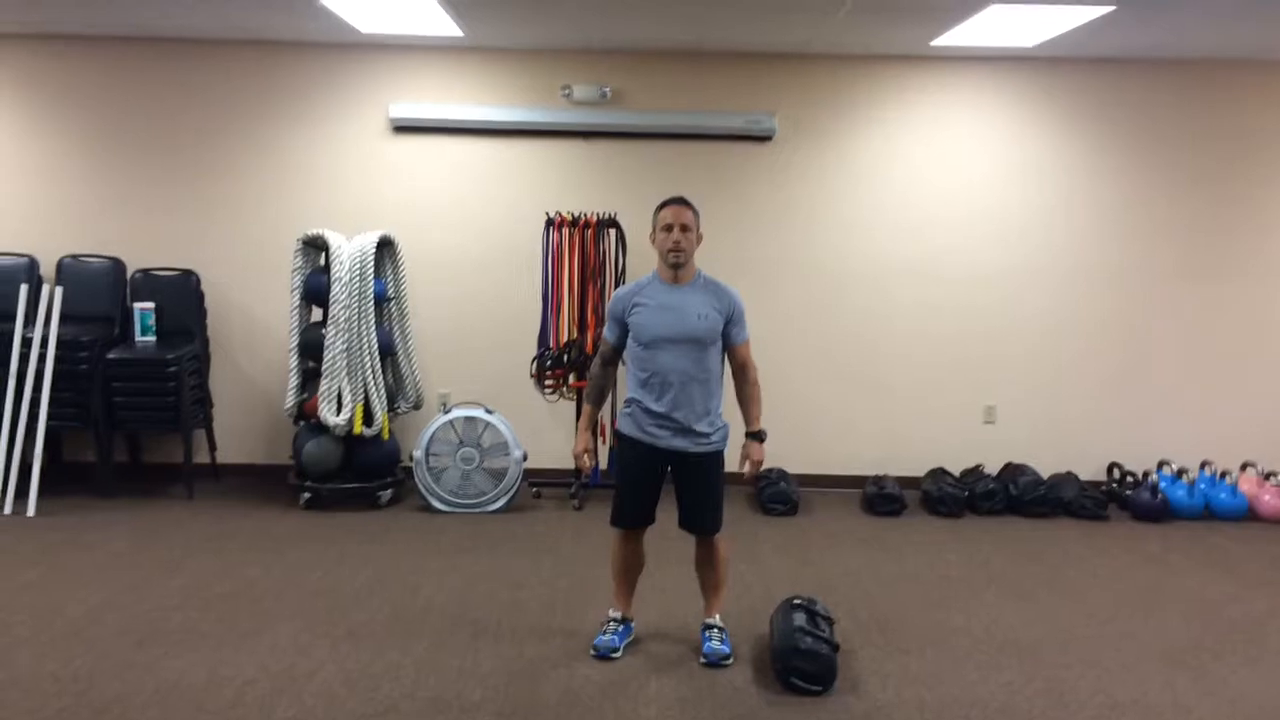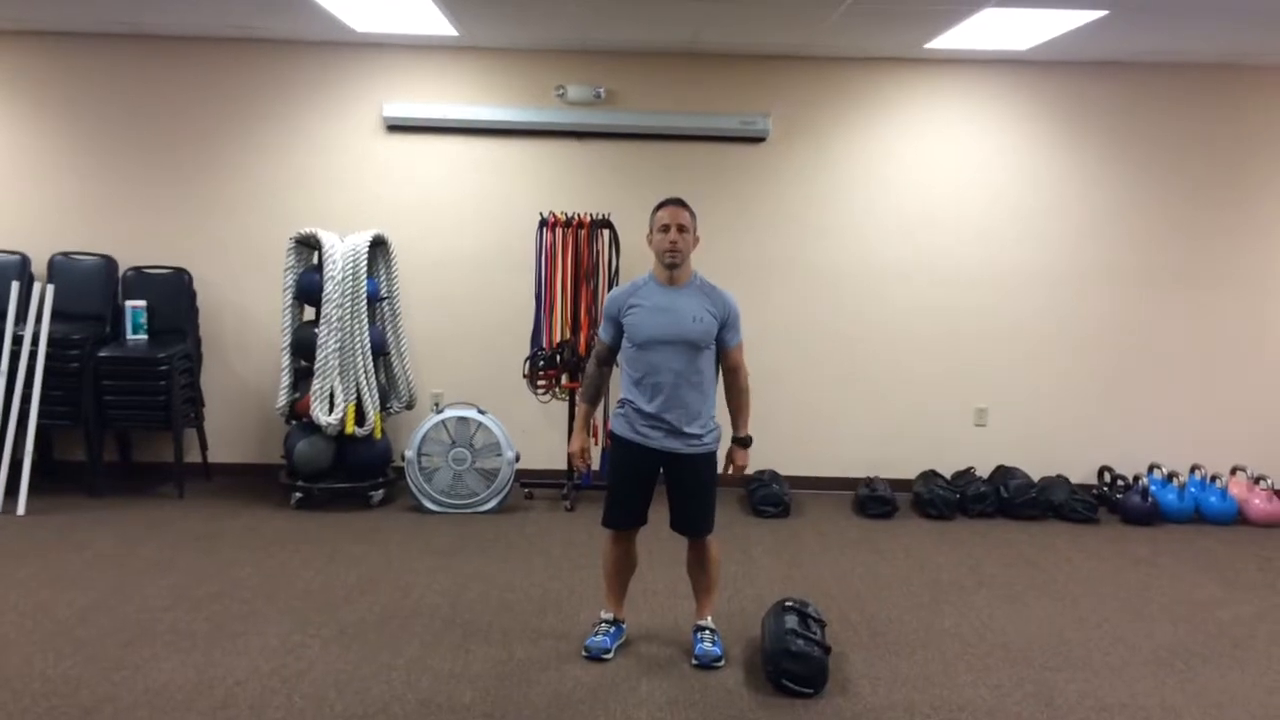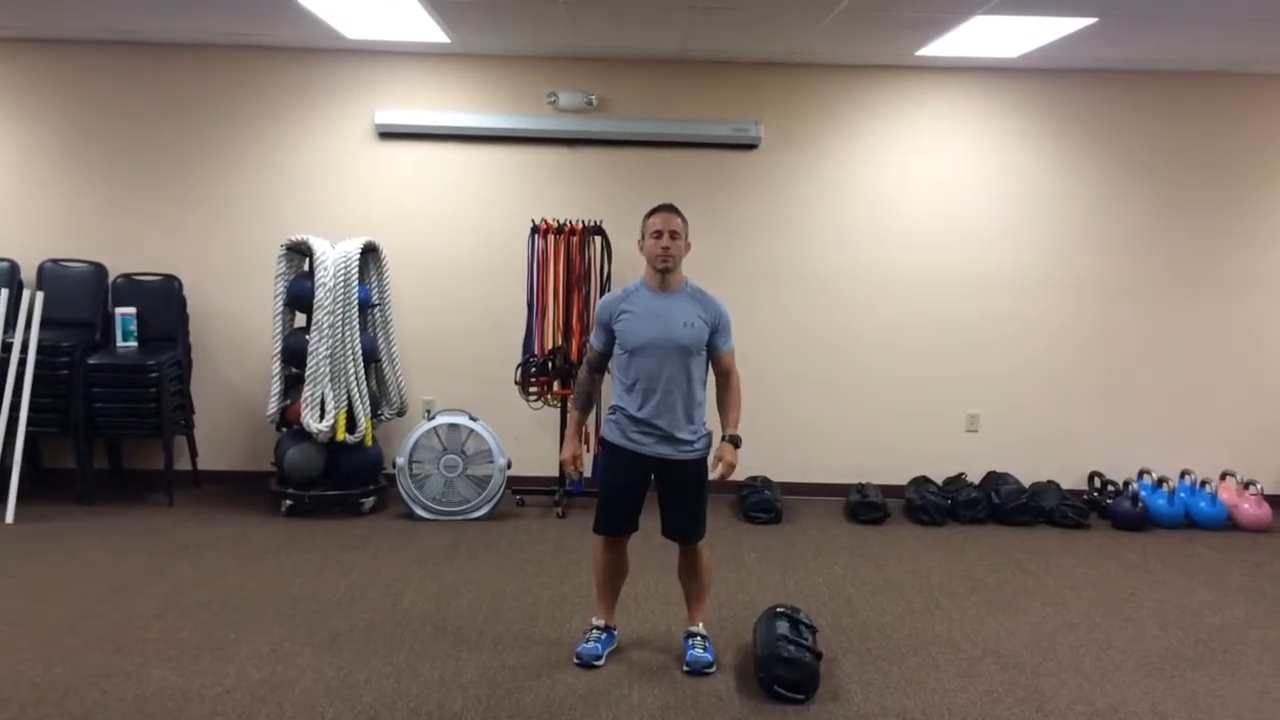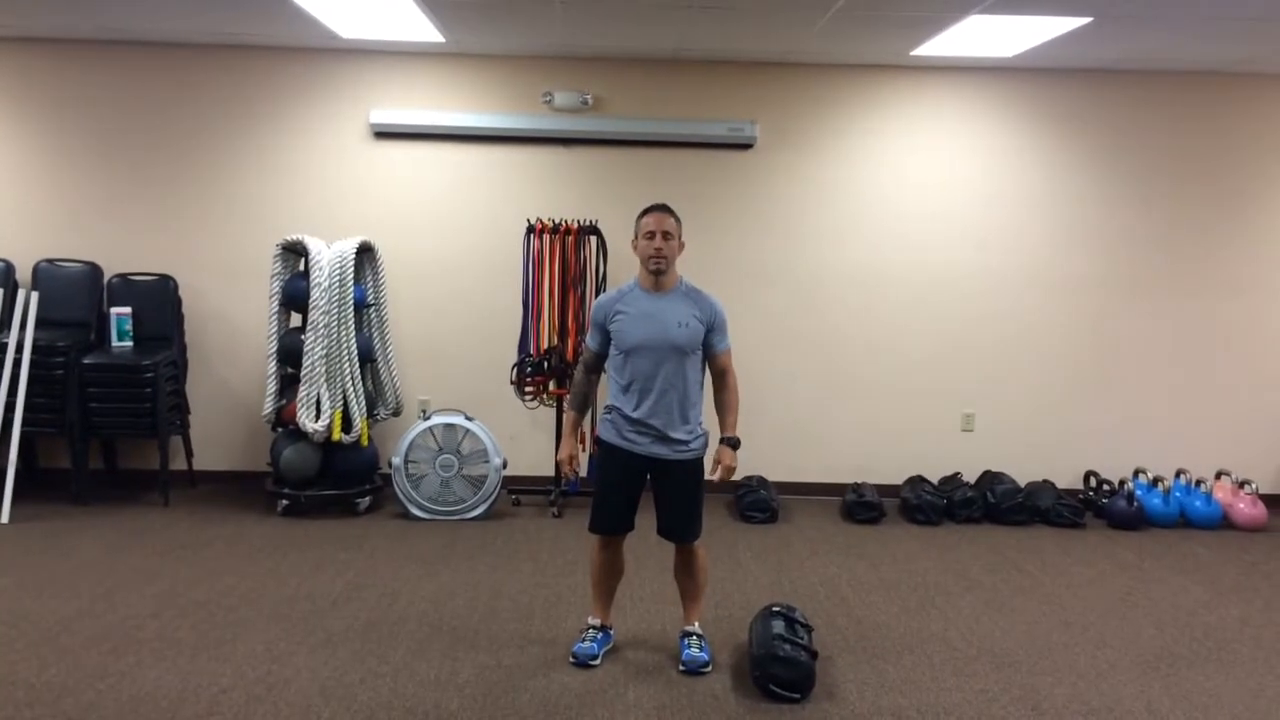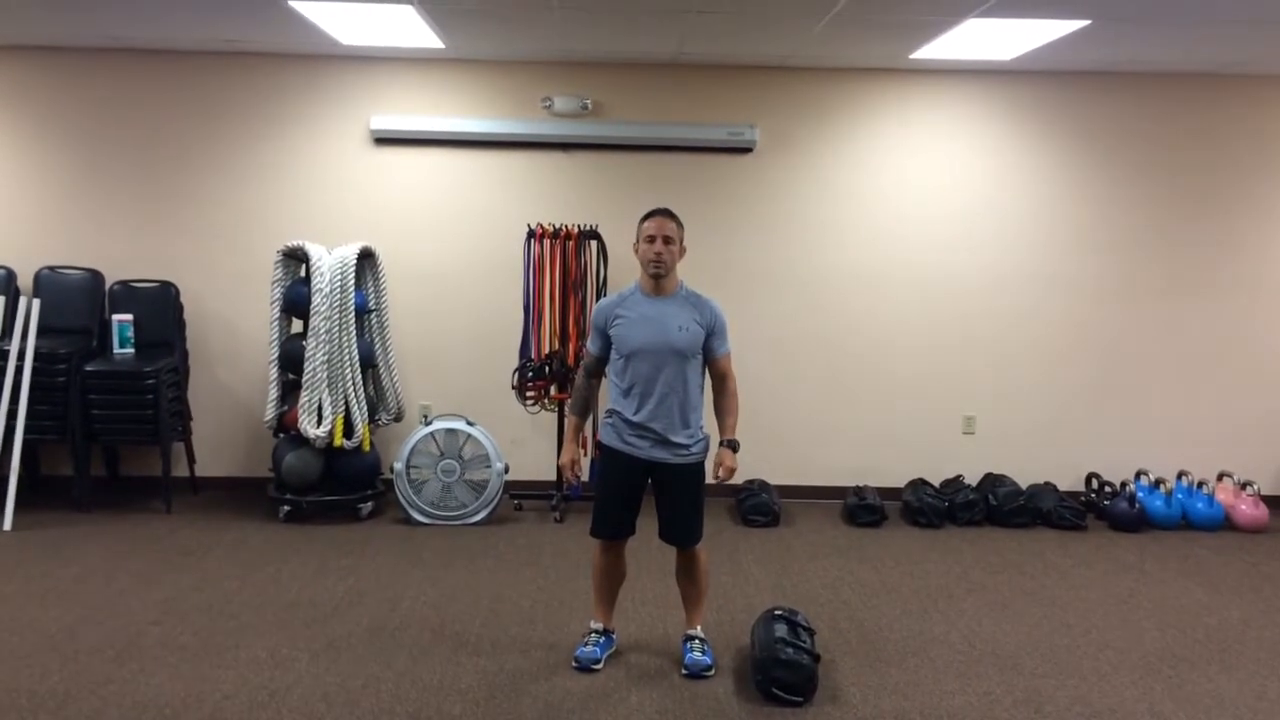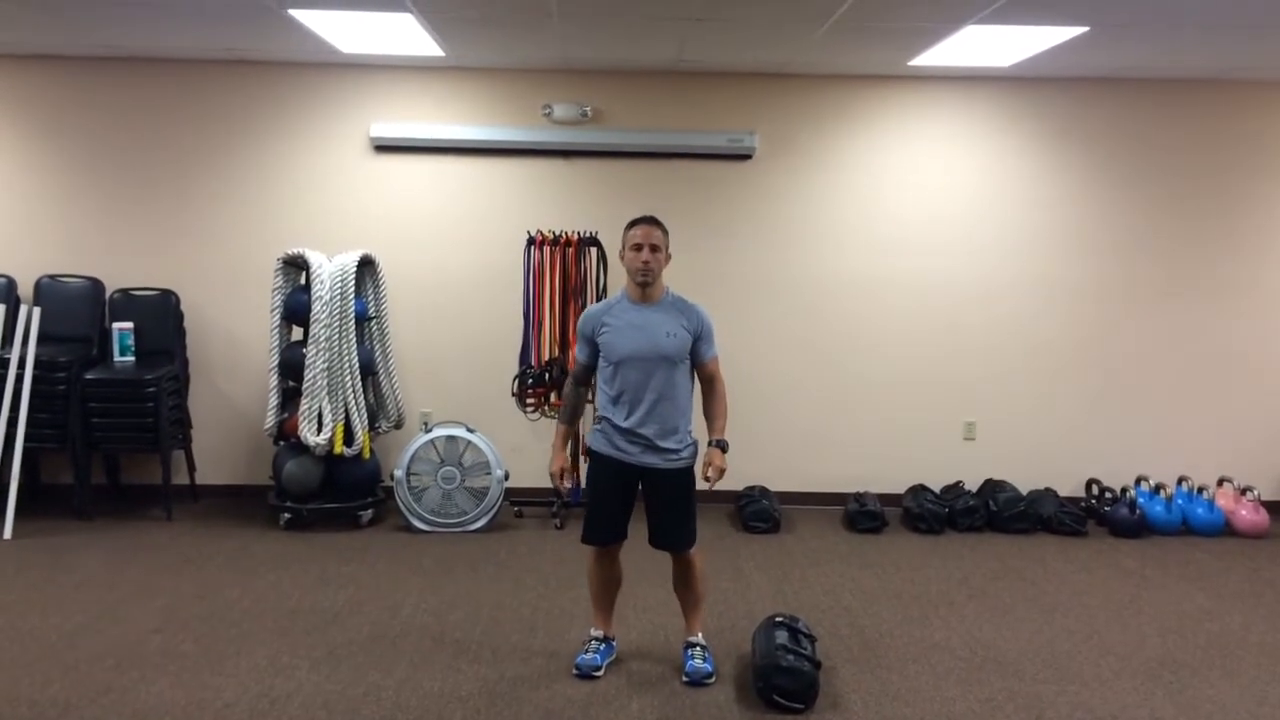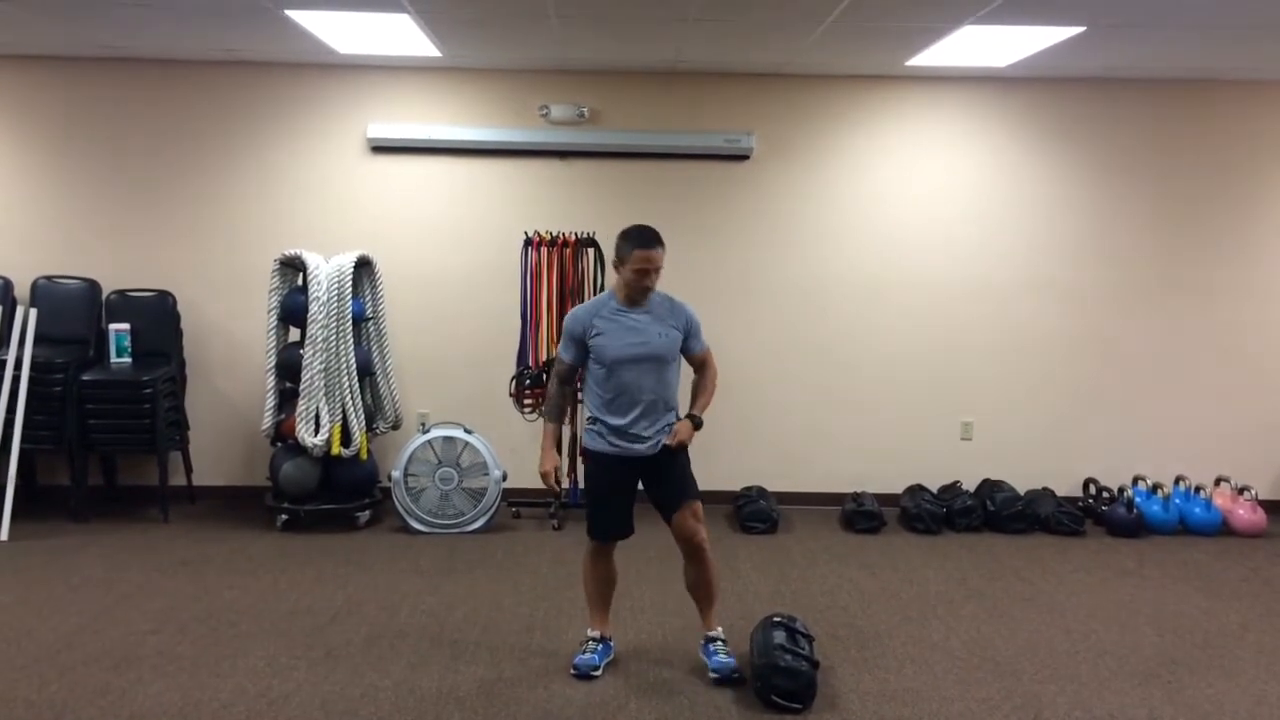
dt=0.7s
person 1, frame 1
left shoulder: (723, 300)
right shoulder: (627, 299)
left elbow: (743, 369)
right elbow: (603, 364)
left wrist: (754, 433)
right wrist: (585, 426)
left hip: (703, 441)
right hip: (639, 436)
left knee: (707, 533)
right knee: (628, 528)
left ankle: (713, 622)
right ankle: (620, 618)
person 1, frame 2
left shoulder: (719, 303)
right shoulder: (623, 299)
left elbow: (735, 373)
right elbow: (599, 364)
left wrist: (741, 439)
right wrist: (580, 427)
left hip: (695, 442)
right hip: (631, 436)
left knee: (700, 536)
right knee: (621, 529)
left ankle: (704, 624)
right ankle: (612, 618)
person 1, frame 3
left shoulder: (710, 309)
right shoulder: (614, 305)
left elbow: (727, 376)
right elbow: (591, 371)
left wrist: (730, 438)
right wrist: (573, 433)
left hip: (687, 447)
right hip: (623, 442)
left knee: (691, 542)
right knee: (612, 535)
left ankle: (697, 631)
right ankle: (603, 626)
person 1, frame 4
left shoulder: (705, 308)
right shoulder: (610, 306)
left elbow: (724, 376)
right elbow: (587, 371)
left wrist: (729, 440)
right wrist: (569, 434)
left hip: (682, 447)
right hip: (619, 442)
left knee: (687, 542)
right knee: (607, 536)
left ankle: (692, 630)
right ankle: (599, 625)
person 1, frame 5
left shoulder: (705, 313)
right shoulder: (610, 310)
left elbow: (723, 380)
right elbow: (588, 376)
left wrist: (728, 443)
right wrist: (571, 438)
left hip: (683, 451)
right hip: (620, 446)
left knee: (688, 545)
right knee: (610, 540)
left ankle: (694, 633)
right ankle: (601, 629)
person 1, frame 6
left shoulder: (691, 318)
right shoulder: (596, 319)
left elbow: (712, 383)
right elbow: (577, 383)
left wrist: (717, 443)
right wrist: (560, 445)
left hip: (673, 457)
right hip: (610, 453)
left knee: (682, 551)
right knee: (604, 547)
left ankle: (695, 640)
right ankle: (602, 636)
person 1, frame 7
left shoulder: (679, 315)
right shoulder: (584, 319)
left elbow: (706, 369)
right elbow: (560, 382)
left wrist: (692, 418)
right wrist: (549, 446)
left hip: (665, 444)
right hip: (606, 448)
left knee: (693, 537)
right knee: (600, 544)
left ankle: (712, 635)
right ankle: (599, 637)
